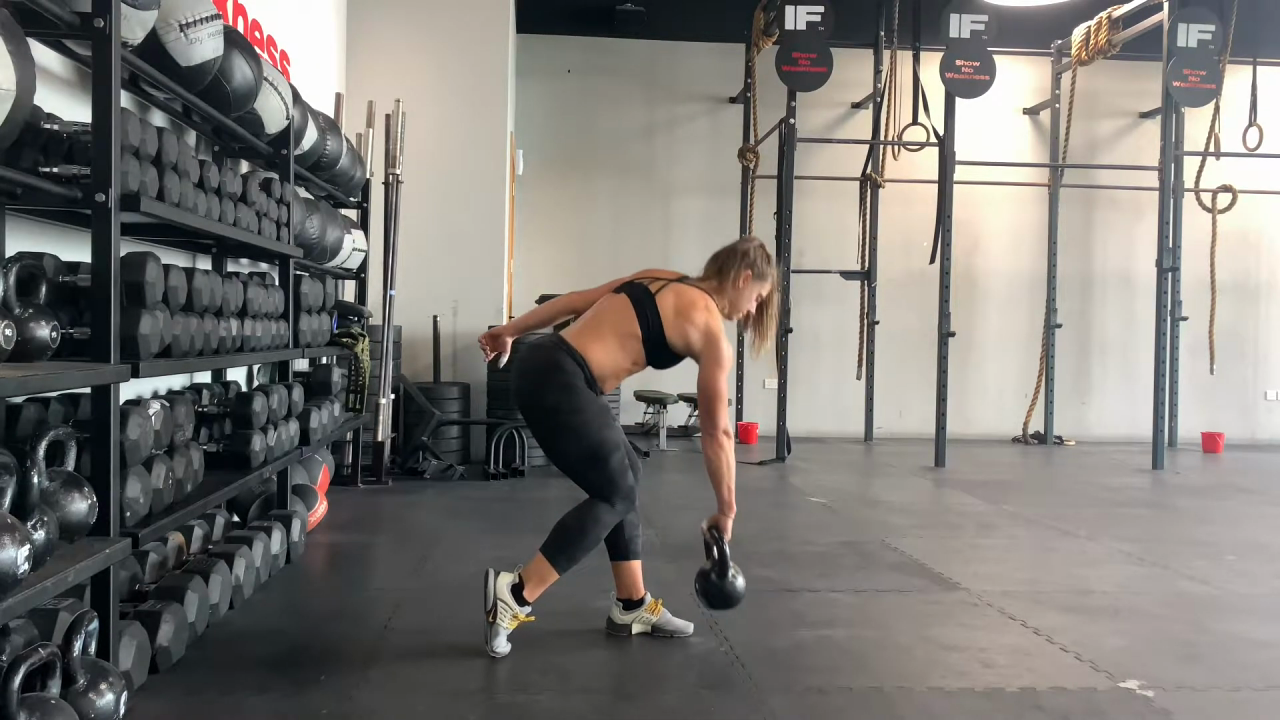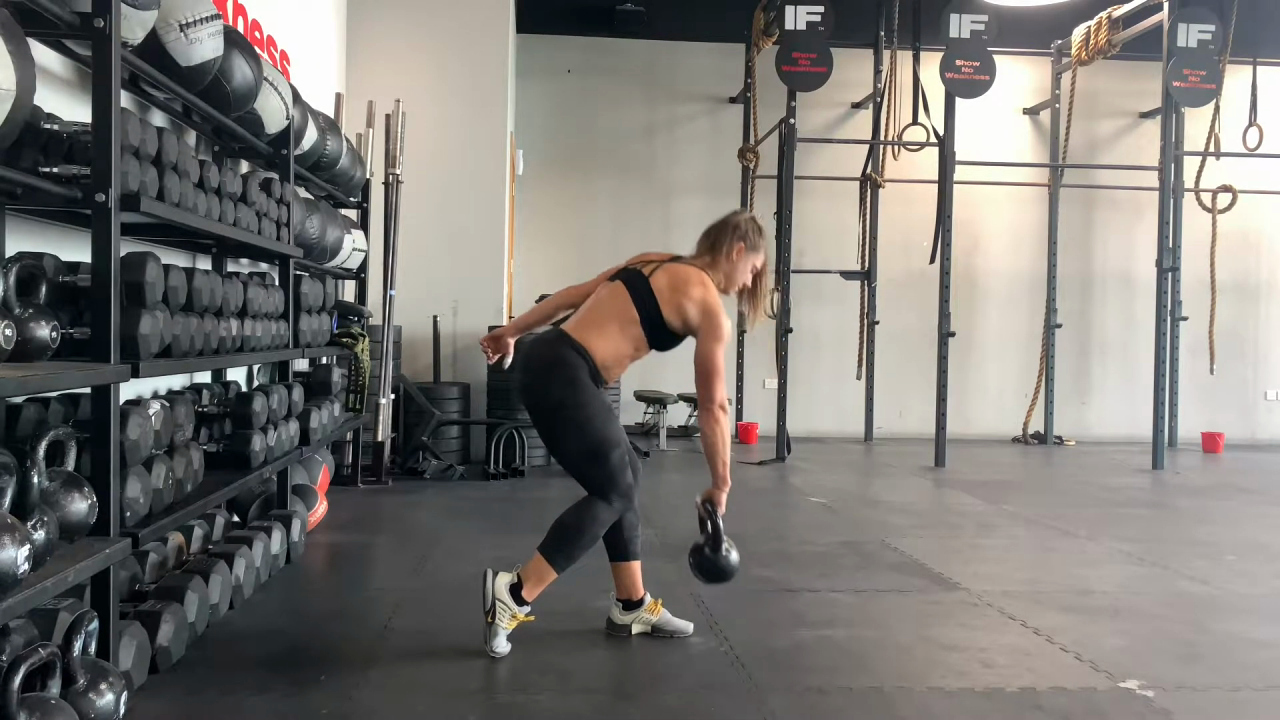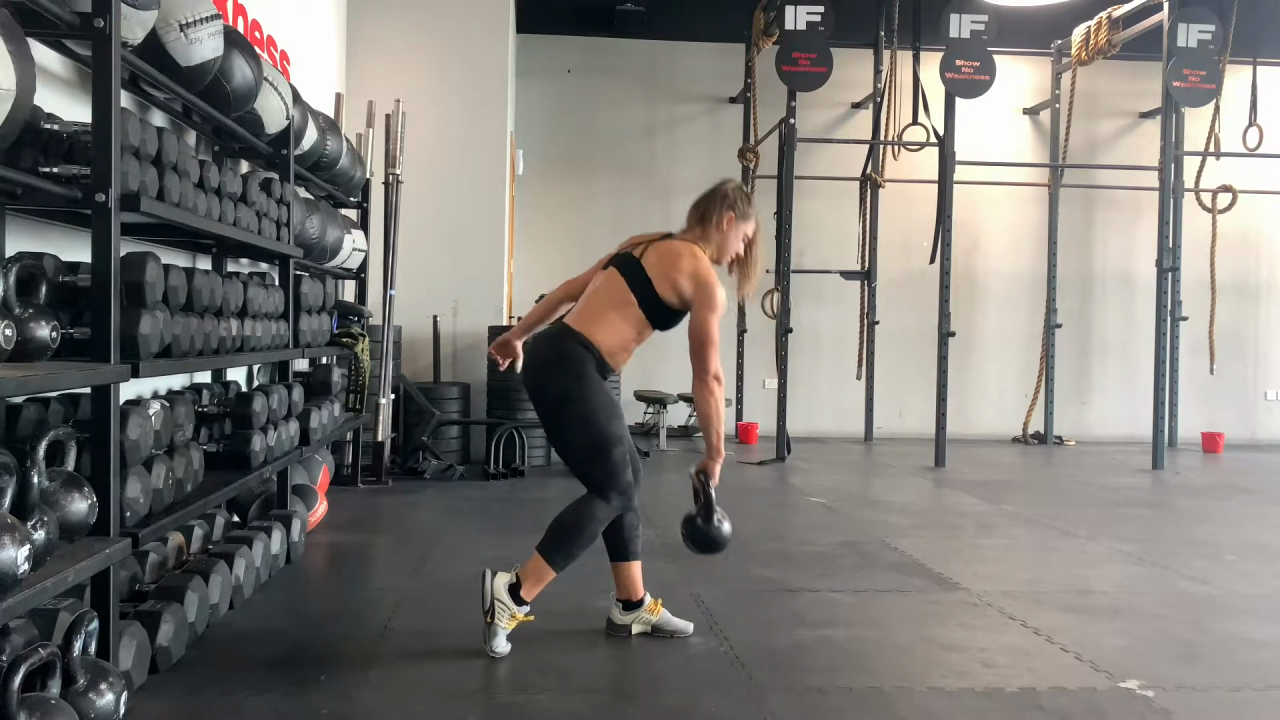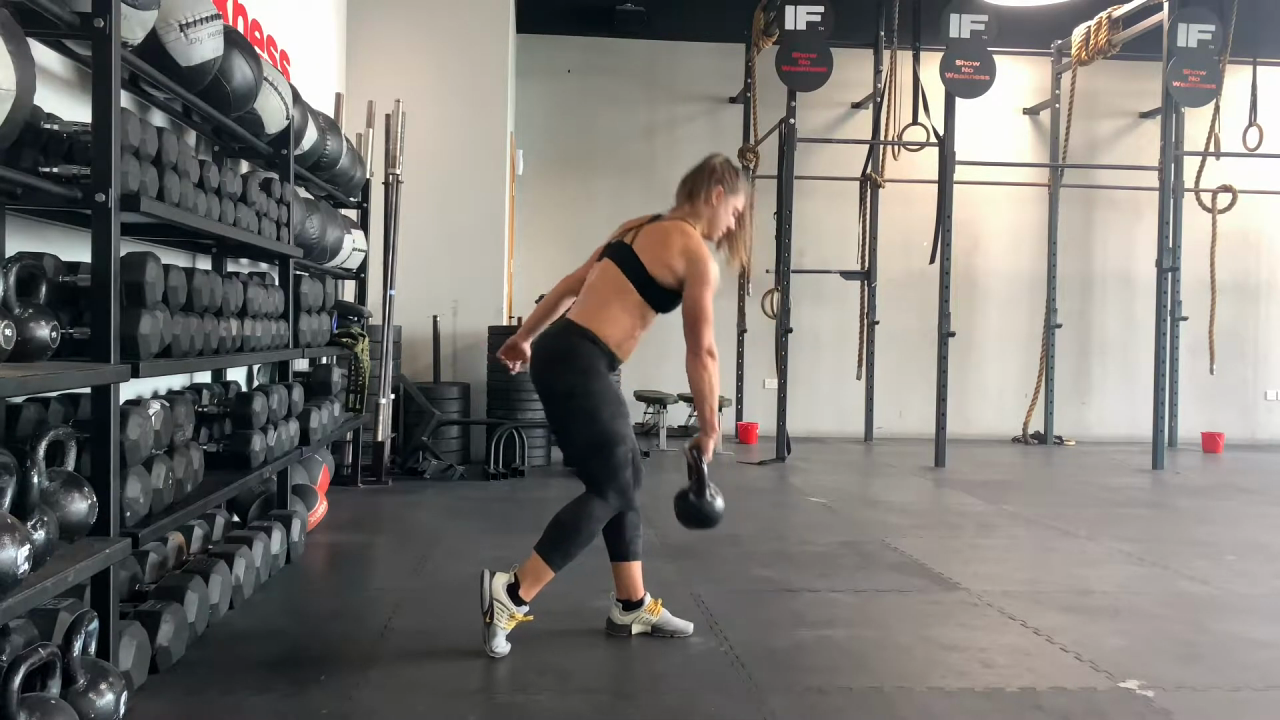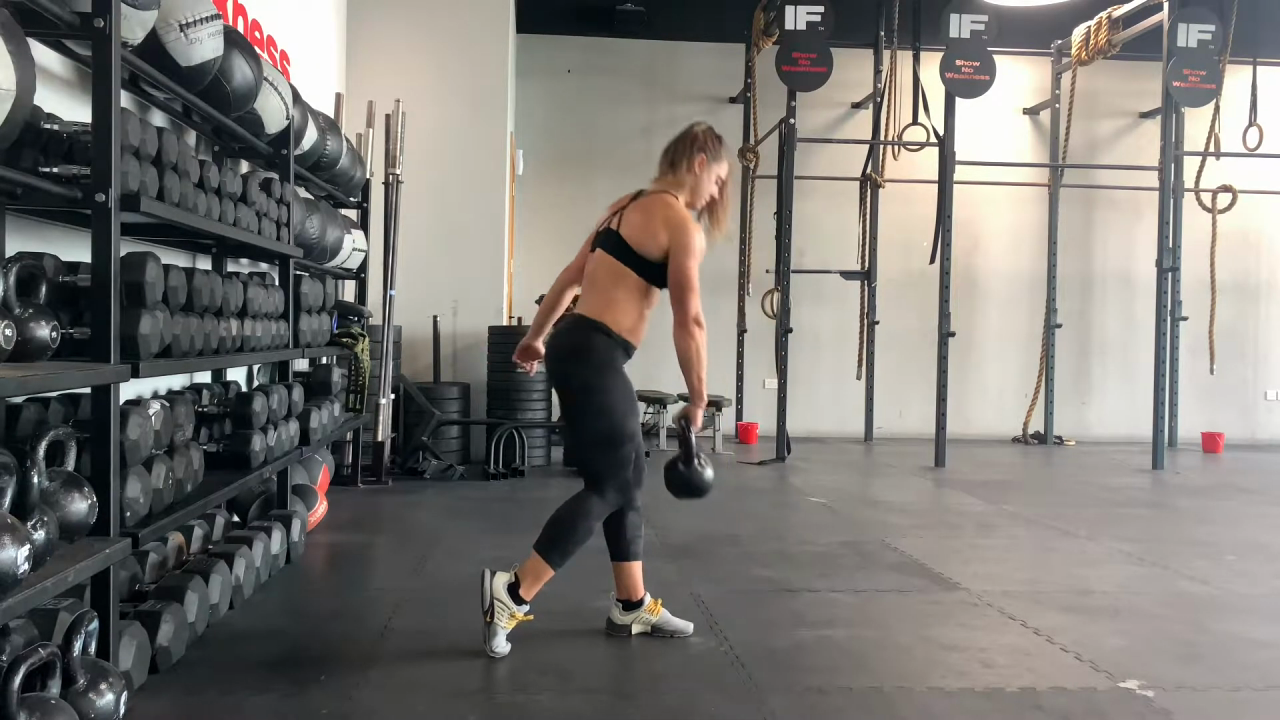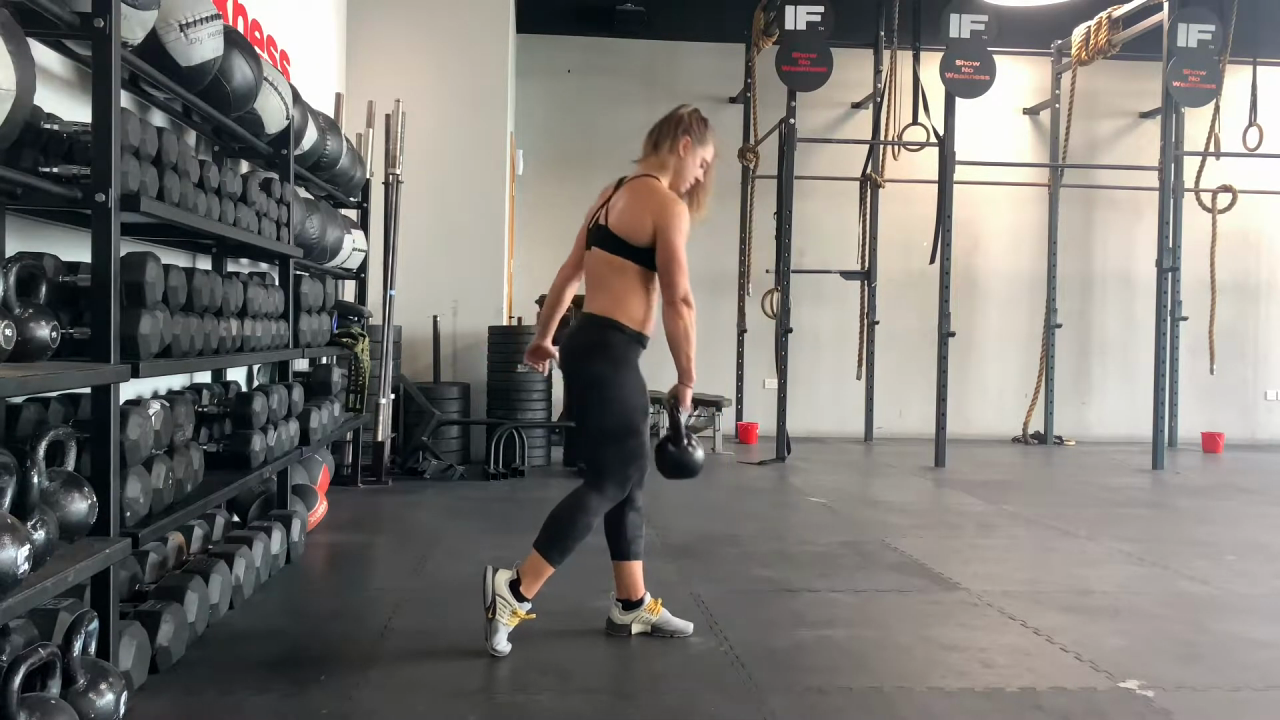
dt=0.1s
person 1, frame 1
left shoulder: (661, 281)
right shoulder: (710, 330)
left elbow: (576, 301)
right elbow: (716, 433)
left wrist: (510, 331)
right wrist: (726, 510)
left hip: (543, 364)
right hip: (556, 381)
left knee: (623, 478)
right knee: (613, 495)
left ankle: (631, 606)
right ankle: (514, 594)
person 1, frame 2
left shoulder: (656, 263)
right shoulder: (708, 307)
left elbow: (574, 295)
right elbow: (713, 407)
left wrist: (512, 332)
right wrist: (720, 487)
left hip: (549, 360)
right hip: (563, 376)
left knee: (624, 480)
right knee: (611, 493)
left ankle: (632, 607)
right ankle: (513, 595)
person 1, frame 3
left shoulder: (648, 243)
right shoulder: (702, 278)
left elbow: (574, 287)
right elbow: (708, 378)
left wrist: (518, 334)
right wrist: (715, 456)
left hip: (552, 354)
right hip: (571, 370)
left knee: (624, 479)
right knee: (610, 491)
left ankle: (631, 607)
right ankle: (511, 595)
person 1, frame 4
left shoulder: (641, 227)
right shoulder: (696, 254)
left elbow: (574, 282)
right elbow: (702, 353)
left wrist: (526, 335)
right wrist: (708, 432)
left hip: (560, 351)
right hip: (578, 363)
left knee: (624, 479)
right knee: (609, 489)
left ankle: (631, 606)
right ankle: (512, 596)
person 1, frame 5
left shoulder: (626, 205)
right shoulder: (681, 224)
left elbow: (572, 275)
right elbow: (689, 321)
left wrist: (537, 335)
right wrist: (698, 400)
left hip: (575, 346)
right hip: (597, 357)
left knee: (627, 477)
right knee: (608, 487)
left ankle: (631, 606)
right ankle: (511, 596)
person 1, frame 6
left shoulder: (614, 193)
right shoulder: (667, 204)
left elbow: (570, 272)
right elbow: (678, 300)
left wrist: (543, 336)
right wrist: (686, 380)
left hip: (591, 343)
right hip: (610, 353)
left knee: (628, 479)
right knee: (607, 483)
left ankle: (631, 606)
right ankle: (513, 591)
